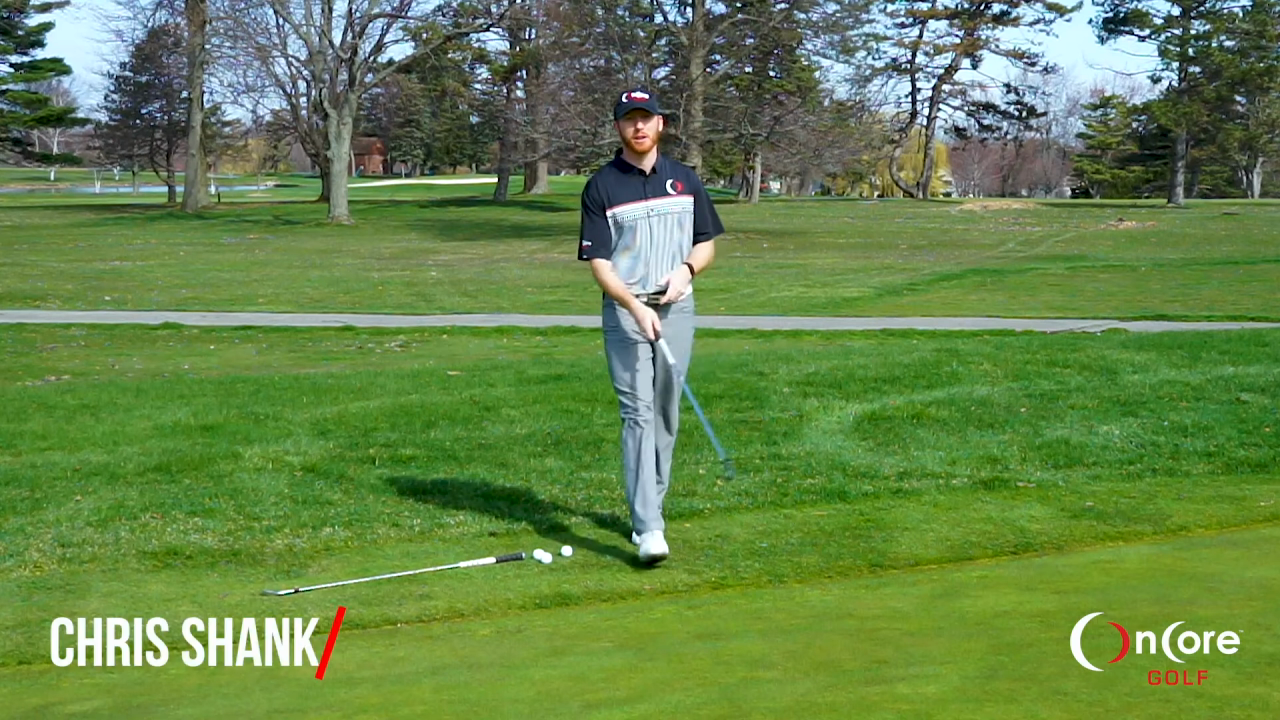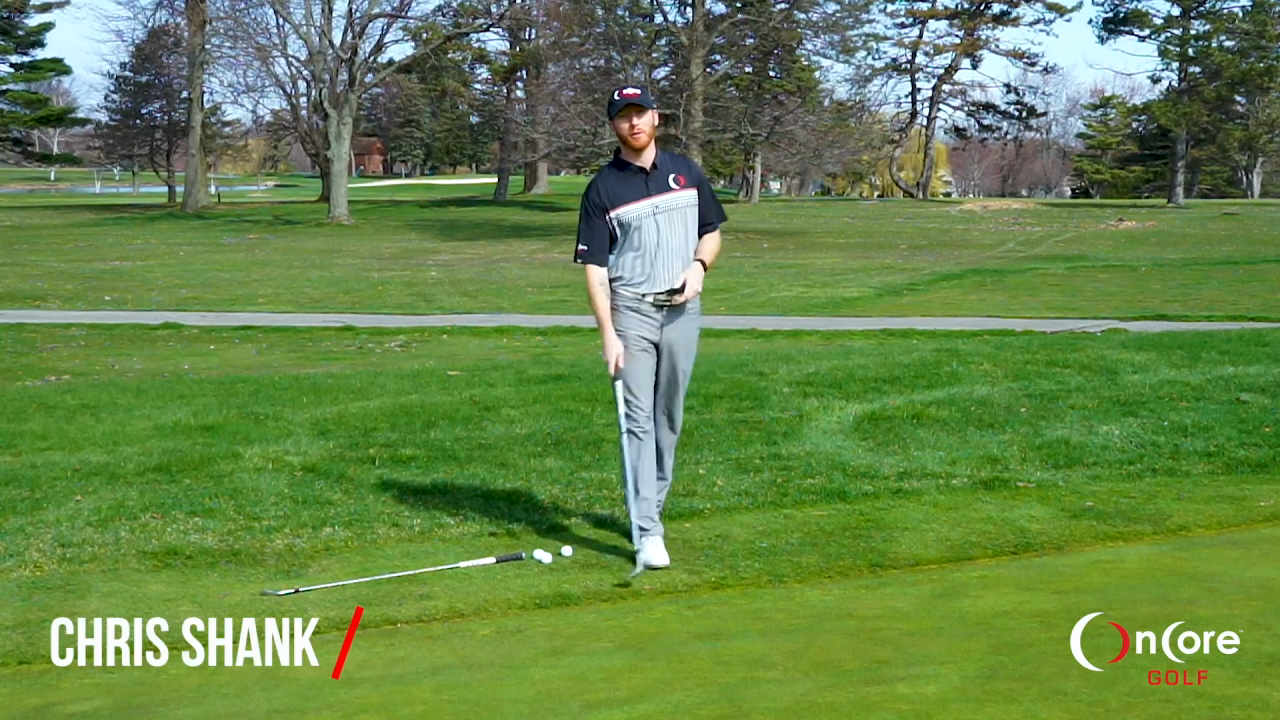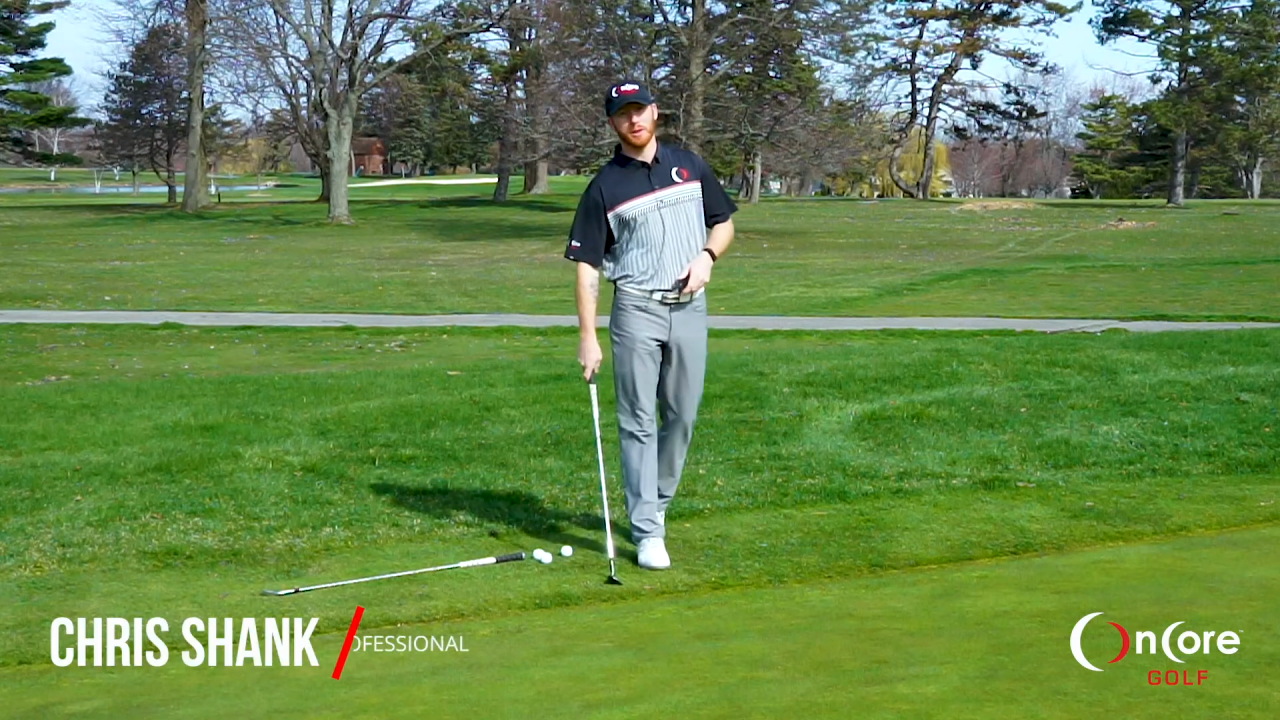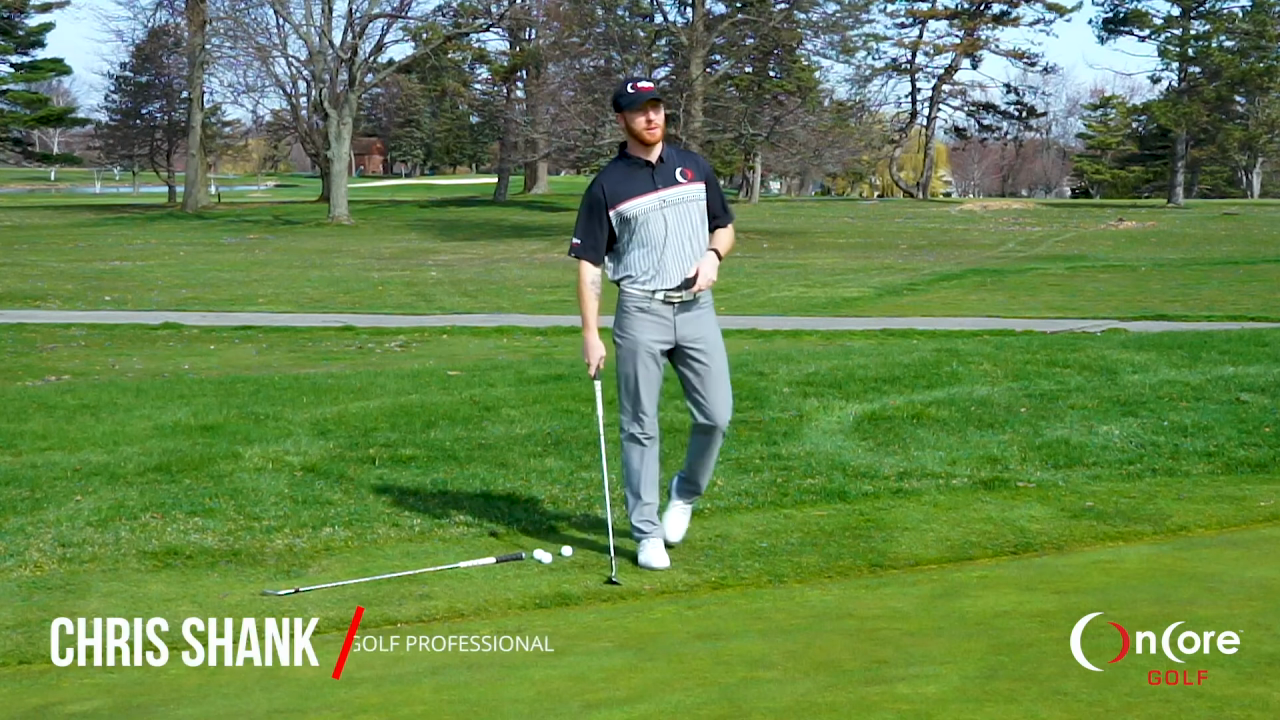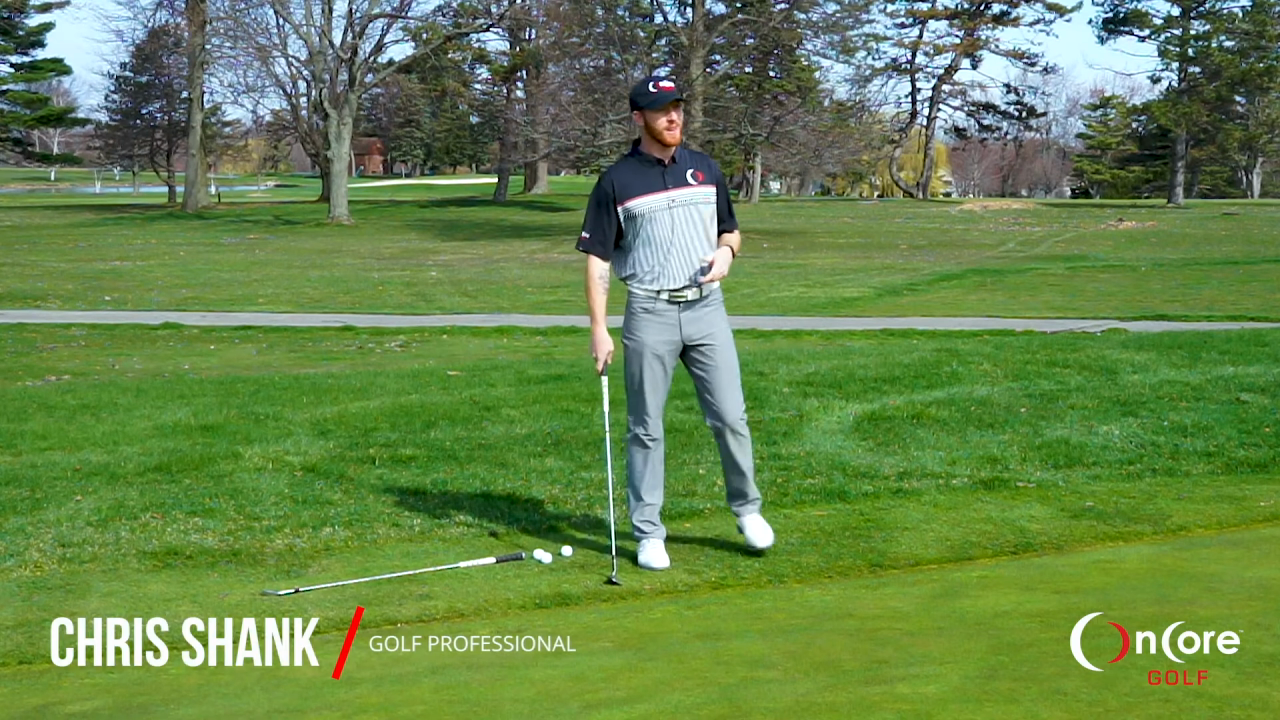
dt=0.2s
person 1, frame 1
left shoulder: (685, 179)
right shoulder: (601, 187)
left elbow: (707, 242)
right elbow: (599, 262)
left wrist: (686, 270)
right wrist: (635, 309)
left hip: (677, 313)
right hip: (625, 313)
left knee: (664, 419)
right knee: (636, 415)
left ankle: (646, 510)
right ankle: (649, 527)
person 1, frame 2
left shoulder: (687, 171)
right shoulder: (602, 189)
left elbow: (713, 231)
right elbow: (593, 267)
left wrist: (698, 267)
right wrist: (607, 334)
left hip: (682, 312)
right hip: (631, 313)
left knee: (667, 420)
right knee: (636, 422)
left ankle: (649, 507)
right ankle: (648, 532)
person 1, frame 3
left shoulder: (690, 165)
right shoulder: (603, 187)
left elbow: (723, 223)
right elbow: (587, 265)
left wrist: (707, 257)
right wrist: (587, 337)
left hip: (689, 310)
right hip: (637, 312)
left knee: (679, 418)
right knee: (638, 424)
left ankle: (655, 499)
right ankle: (648, 532)
person 1, frame 4
left shoulder: (695, 167)
right shoulder: (607, 185)
left elbow: (724, 228)
right elbow: (589, 263)
left wrist: (713, 257)
right wrist: (590, 334)
left hip: (696, 310)
right hip: (640, 314)
left knee: (715, 415)
right knee: (641, 427)
left ankle: (684, 492)
right ankle: (647, 533)
person 1, frame 5
left shoulder: (706, 169)
right shoulder: (616, 181)
left elbow: (728, 232)
right elbow: (597, 259)
left wrist: (725, 252)
right wrist: (598, 329)
left hip: (706, 310)
right hip: (649, 315)
left knee: (730, 416)
right knee: (646, 428)
left ankle: (746, 505)
right ankle: (648, 533)
